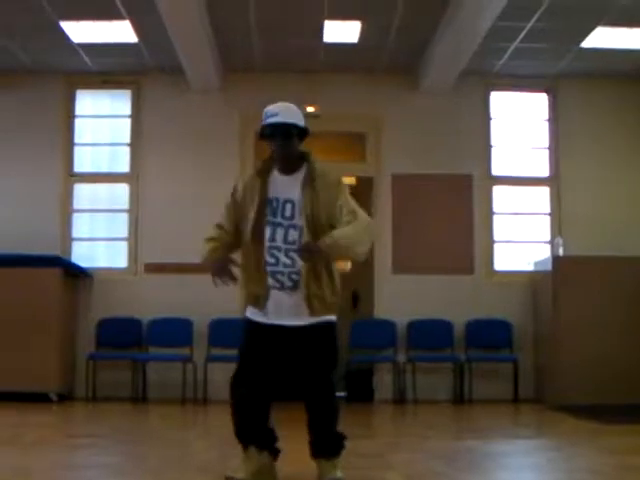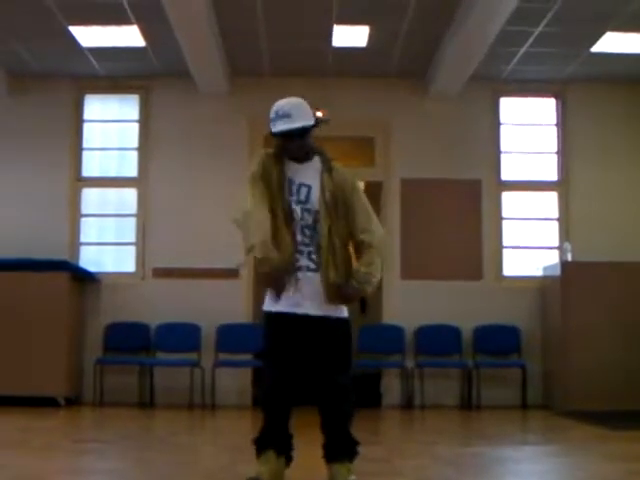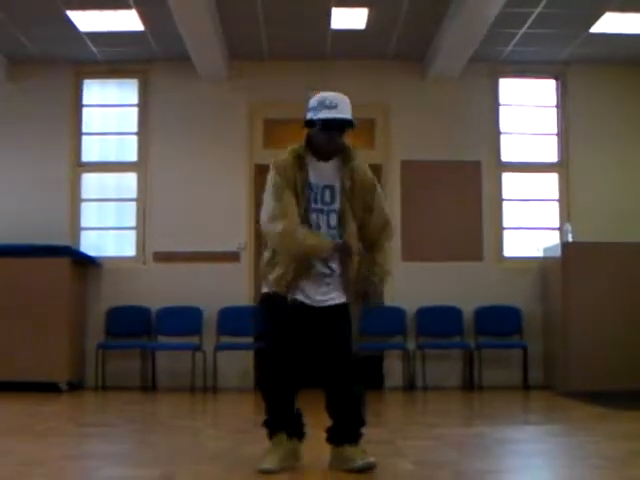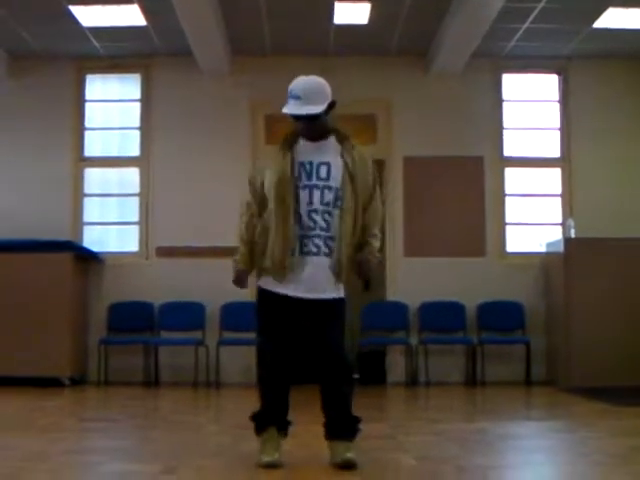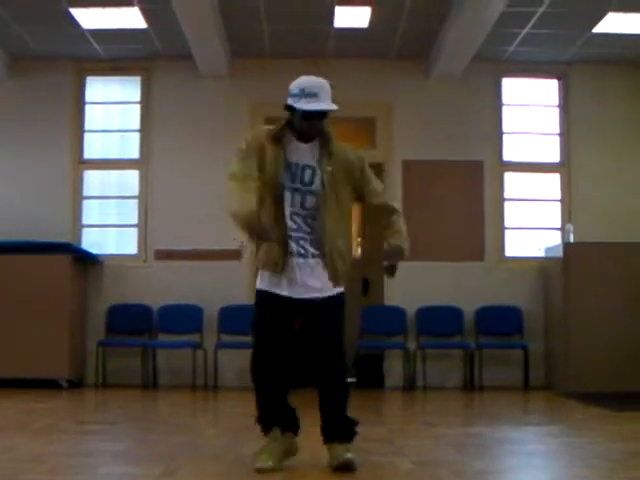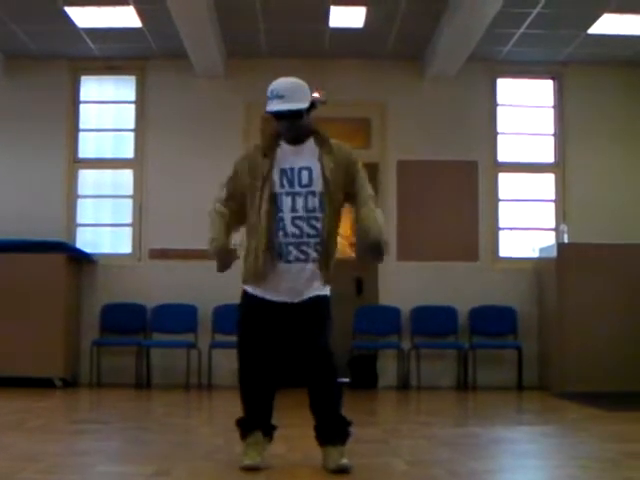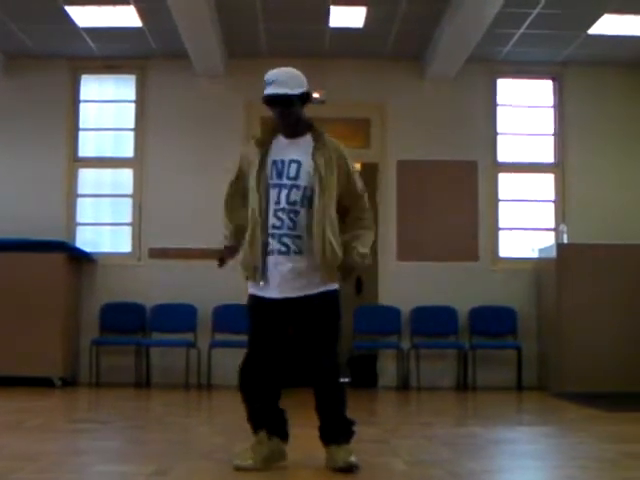
dt=0.5s
person 1, frame 1
left shoulder: (326, 184)
right shoulder: (251, 186)
left elbow: (360, 228)
right elbow: (225, 229)
left wrist: (327, 245)
right wrist: (216, 257)
left hip: (314, 313)
right hip: (263, 313)
left knee: (319, 393)
right knee: (247, 389)
person 1, frame 2
left shoulder: (339, 178)
right shoulder: (266, 168)
left elbow: (368, 233)
right elbow: (252, 218)
left wrist: (362, 281)
right wrist: (266, 258)
left hip: (330, 303)
right hip: (283, 302)
left knee: (335, 389)
right knee: (277, 388)
person 1, frame 3
left shoulder: (358, 173)
right shoulder: (286, 167)
left elbow: (378, 230)
right elbow: (277, 223)
left wrist: (373, 278)
right wrist: (324, 247)
left hip: (334, 293)
right hip: (285, 289)
left knee: (342, 370)
right knee: (280, 367)
left ankle: (346, 445)
right ankle: (284, 443)
person 1, frame 4
left shoulder: (355, 159)
right shoulder: (277, 158)
left elbow: (370, 213)
right elbow: (255, 211)
left wrist: (368, 253)
right wrist: (244, 261)
left hip: (328, 284)
right hip: (278, 282)
left knee: (333, 363)
right knee: (273, 363)
left ankle: (341, 440)
right ankle: (271, 436)
person 1, frame 5
left shoulder: (342, 158)
right shoulder: (264, 144)
left elbow: (379, 198)
right elbow: (241, 182)
left wrist: (396, 242)
right wrist: (253, 217)
left hip: (325, 281)
right hip: (274, 280)
left knee: (331, 363)
right knee: (267, 361)
left ankle: (338, 442)
right ankle: (279, 435)
person 1, frame 6
left shoulder: (337, 157)
right shoulder: (256, 159)
left elbow: (363, 198)
right elbow: (227, 204)
left wrist: (373, 234)
right wrist: (219, 243)
left hip: (312, 285)
right hip: (263, 284)
left knee: (320, 365)
right knee: (255, 367)
left ankle: (333, 444)
right ankle: (256, 439)
person 1, frame 7
left shoulder: (330, 151)
right shoulder: (256, 151)
left elbow: (356, 205)
right elbow: (238, 199)
left wrist: (356, 250)
right wrist: (233, 238)
left hip: (317, 280)
right hip: (266, 280)
left knee: (324, 367)
right knee: (258, 368)
left ankle: (337, 443)
right ankle: (269, 440)
